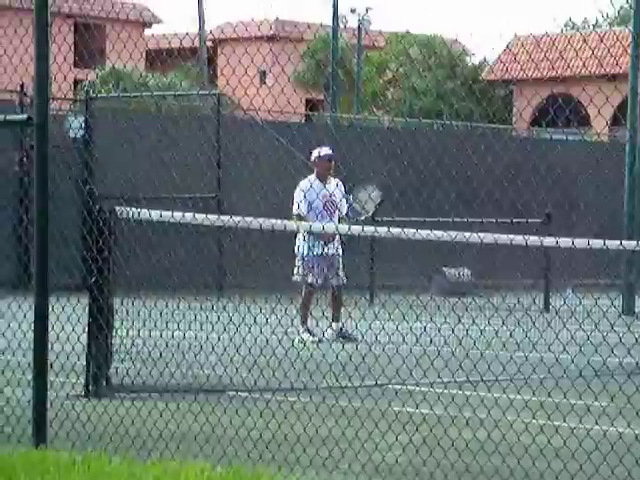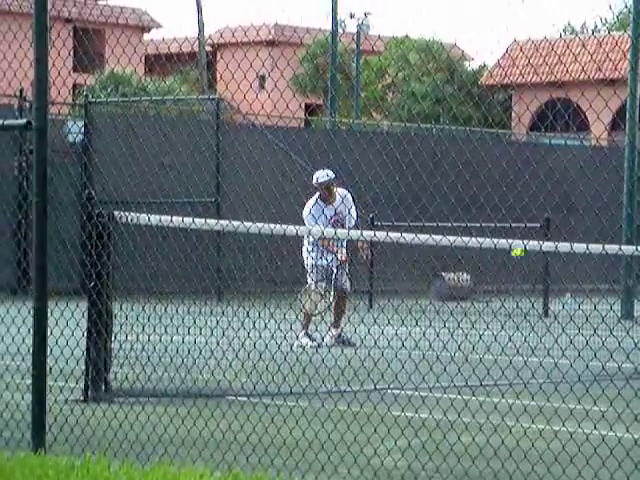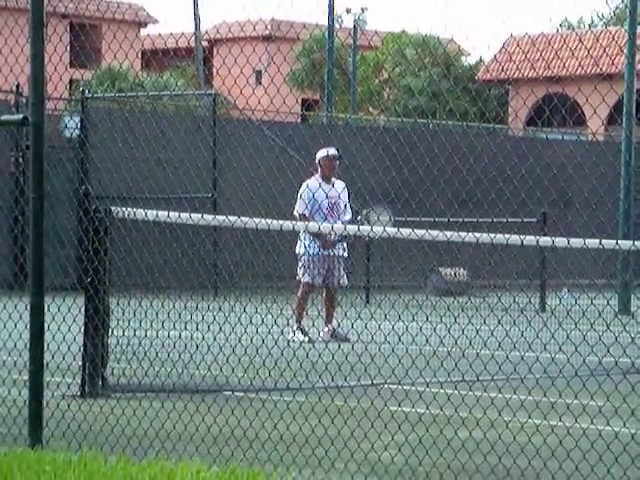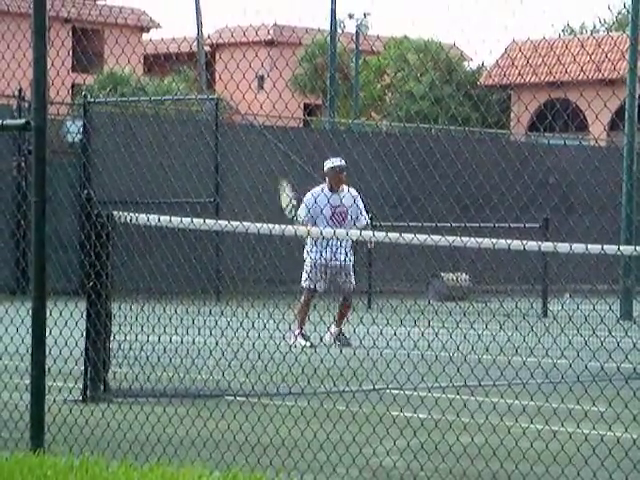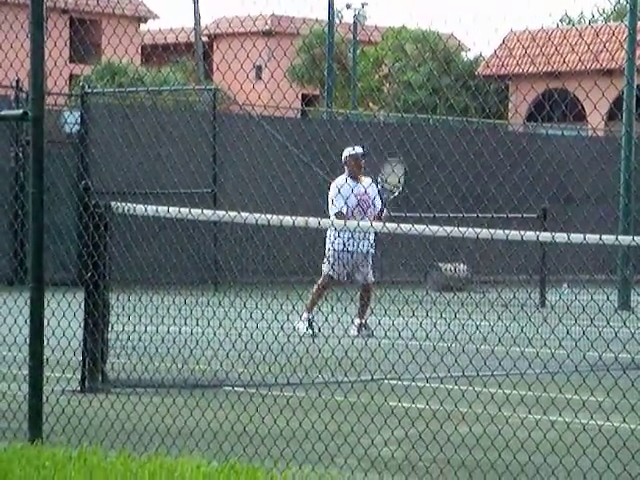
dt=1s
person 1, frame 1
left shoulder: (337, 185)
right shoulder: (305, 187)
right elbow: (299, 217)
left wrist: (336, 232)
right wrist: (319, 234)
left hip: (333, 246)
right hip: (311, 247)
left knee: (337, 287)
right knee: (309, 288)
left ankle: (336, 327)
right ankle: (303, 328)
person 1, frame 2
left shoulder: (345, 196)
right shoulder: (312, 208)
left elbow: (352, 223)
right elbow: (322, 240)
left wrist: (360, 242)
right wrist: (337, 254)
left hip: (340, 255)
right hip: (318, 254)
left knee: (343, 292)
left ankle: (334, 333)
right ankle: (303, 333)
person 1, frame 3
left shoulder: (341, 187)
right shoulder: (310, 186)
left elbow: (345, 218)
right elbow: (302, 217)
right wrist: (321, 237)
left hip: (336, 248)
right hip: (313, 247)
left knee: (333, 288)
right knee: (307, 286)
left ankle: (328, 328)
right ankle: (297, 327)
person 1, frame 4
left shoulder: (352, 194)
right shoulder: (314, 195)
left elbow: (362, 223)
right elbow: (302, 220)
left hip: (343, 255)
right hip: (318, 254)
left knee: (348, 293)
right knee: (309, 292)
left ankle: (336, 331)
right ankle: (298, 332)
person 1, frame 5
left shoulder: (370, 184)
right shoulder: (339, 184)
left elbow: (377, 212)
right elbow: (339, 216)
left wrist: (378, 217)
right wrist: (366, 222)
left hip: (364, 244)
right hip: (341, 242)
left knee: (367, 284)
right knee: (328, 279)
left ankle: (359, 323)
right ankle: (306, 317)
